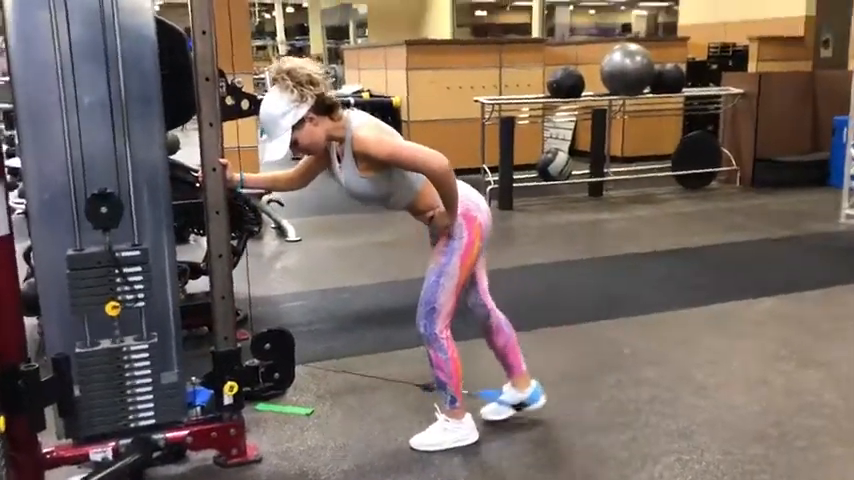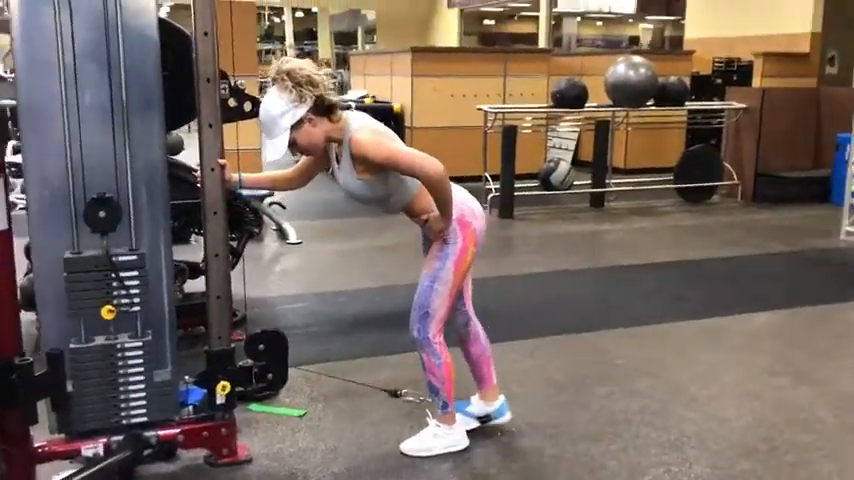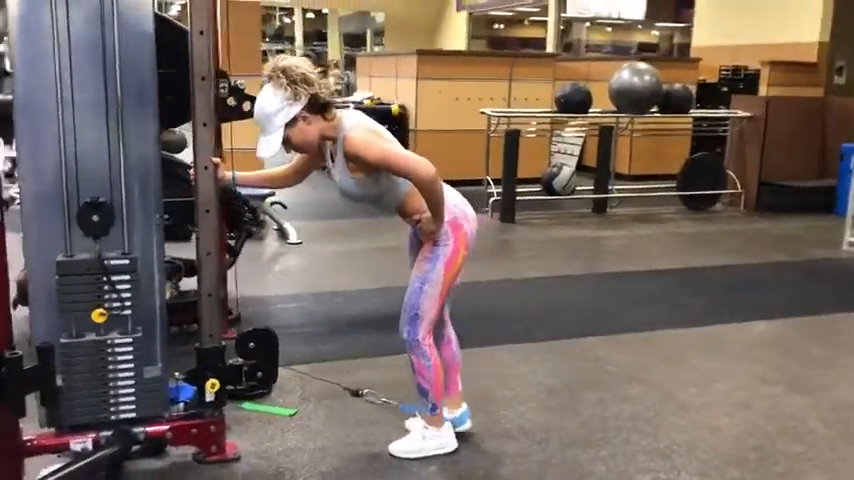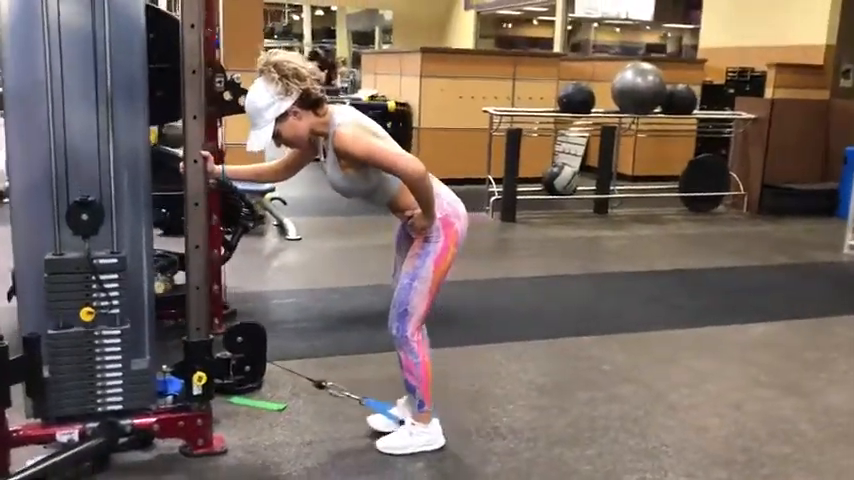
dt=0.2s
person 1, frame 1
left shoulder: (361, 137)
right shoulder: (333, 140)
left elbow: (438, 164)
right elbow: (295, 179)
left wrist: (448, 214)
right wrist: (237, 179)
left hip: (461, 217)
right hip: (450, 217)
left knee: (431, 324)
right knee: (480, 306)
left ankle: (457, 422)
right ankle: (522, 387)
person 1, frame 2
left shoulder: (360, 139)
right shoulder: (332, 142)
left elbow: (434, 170)
right elbow: (295, 178)
left wrist: (443, 219)
right wrist: (235, 179)
left hip: (456, 222)
right hip: (440, 222)
left knee: (425, 328)
right knee: (458, 316)
left ankle: (448, 428)
right ankle: (489, 400)
person 1, frame 3
left shoulder: (353, 138)
right shoulder: (327, 138)
left elbow: (426, 172)
right elbow: (289, 176)
left wrist: (437, 221)
right wrist: (229, 177)
left hip: (448, 222)
right hip: (429, 222)
left knee: (416, 329)
right knee: (433, 321)
left ankle: (436, 430)
right ankle: (452, 408)
person 1, frame 4
left shoulder: (345, 134)
right shoulder: (319, 133)
left elbow: (415, 170)
right elbow: (279, 171)
left wrist: (428, 218)
right wrist: (218, 171)
left hip: (438, 219)
right hip: (418, 218)
left knee: (404, 325)
right knee: (408, 320)
left ankle: (424, 427)
right ankle: (411, 405)
